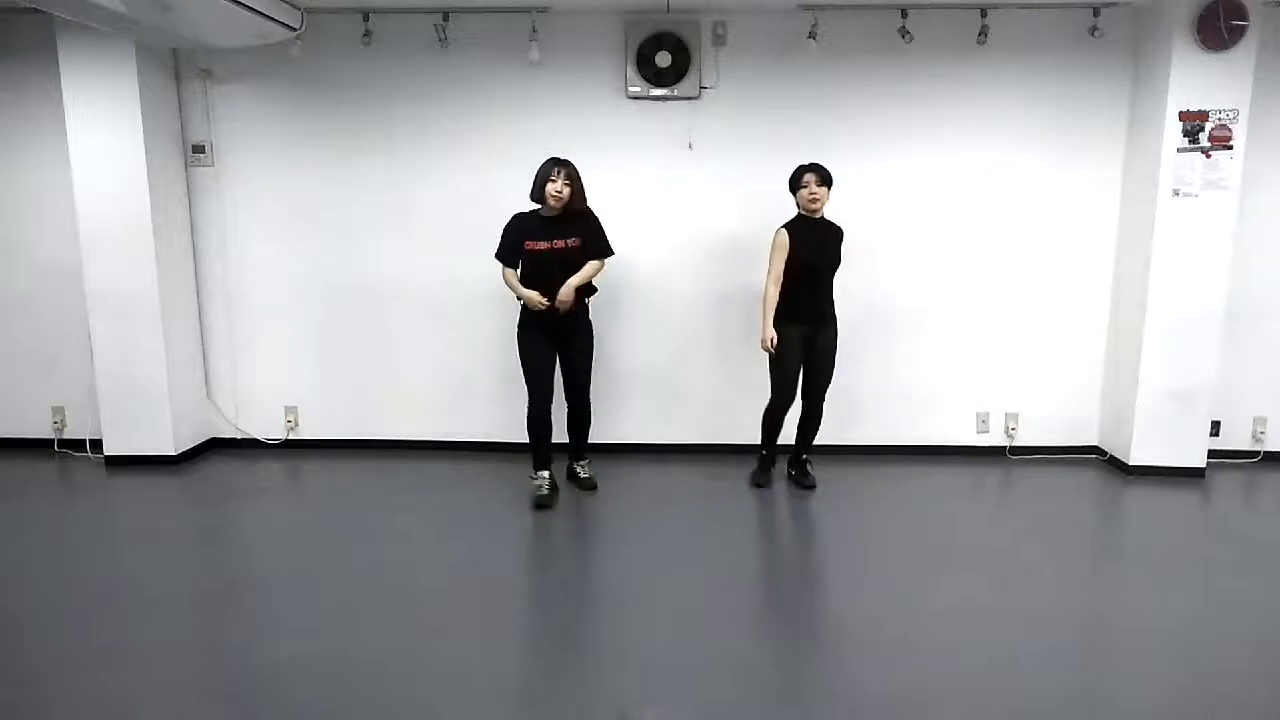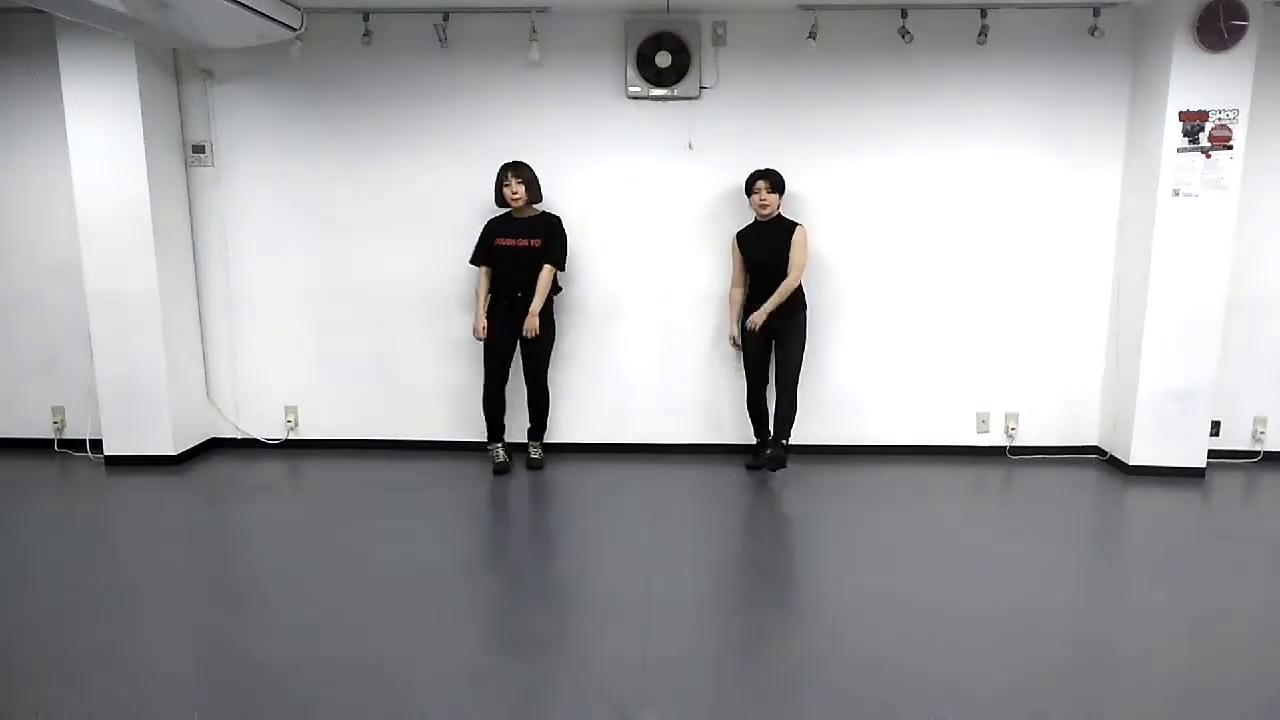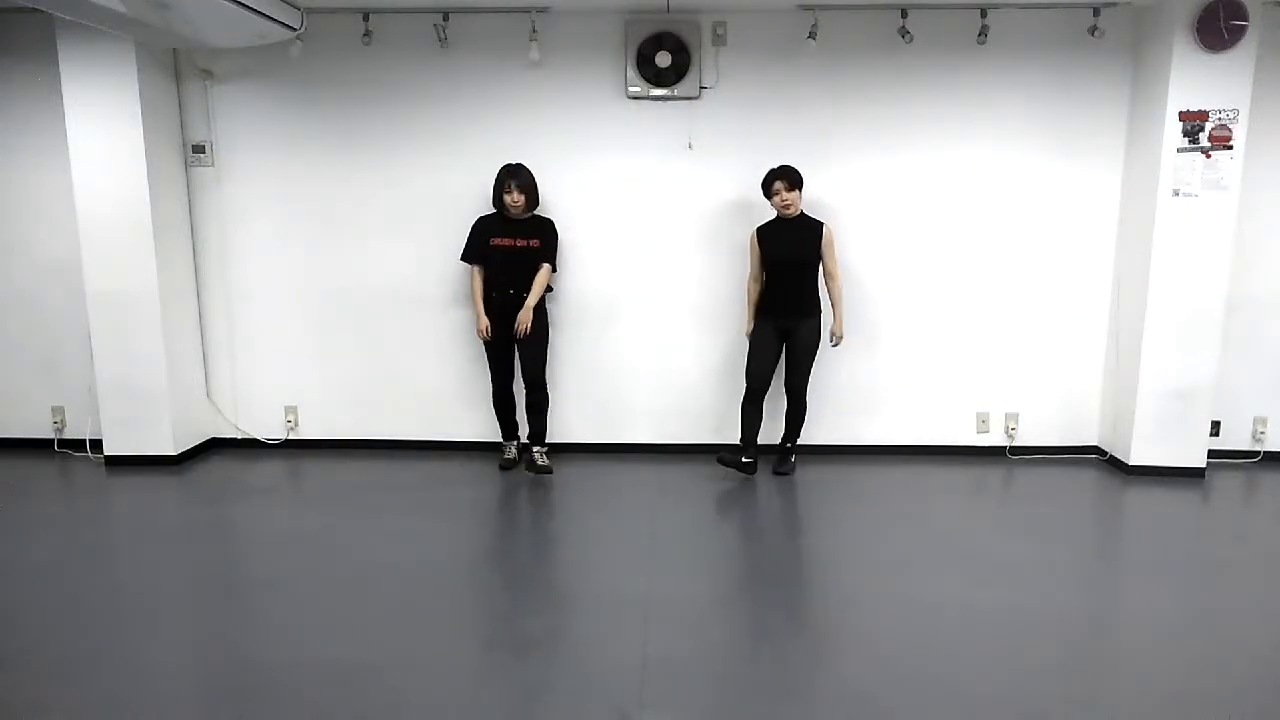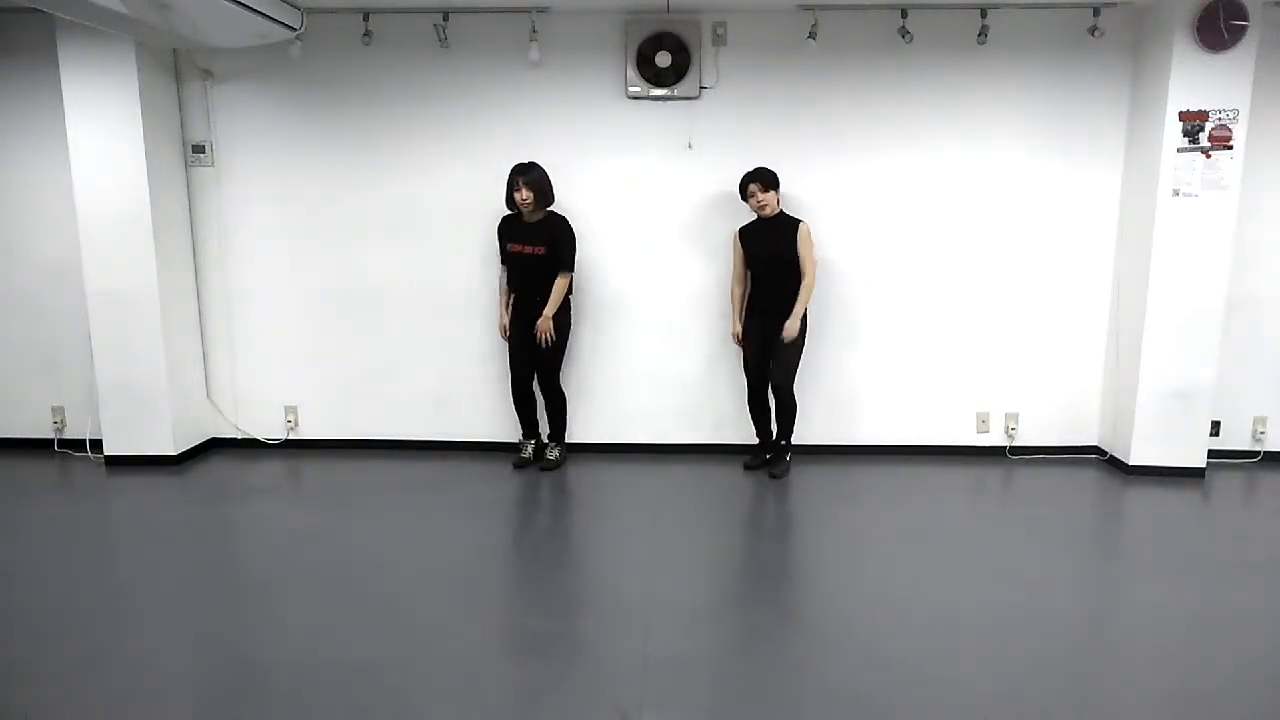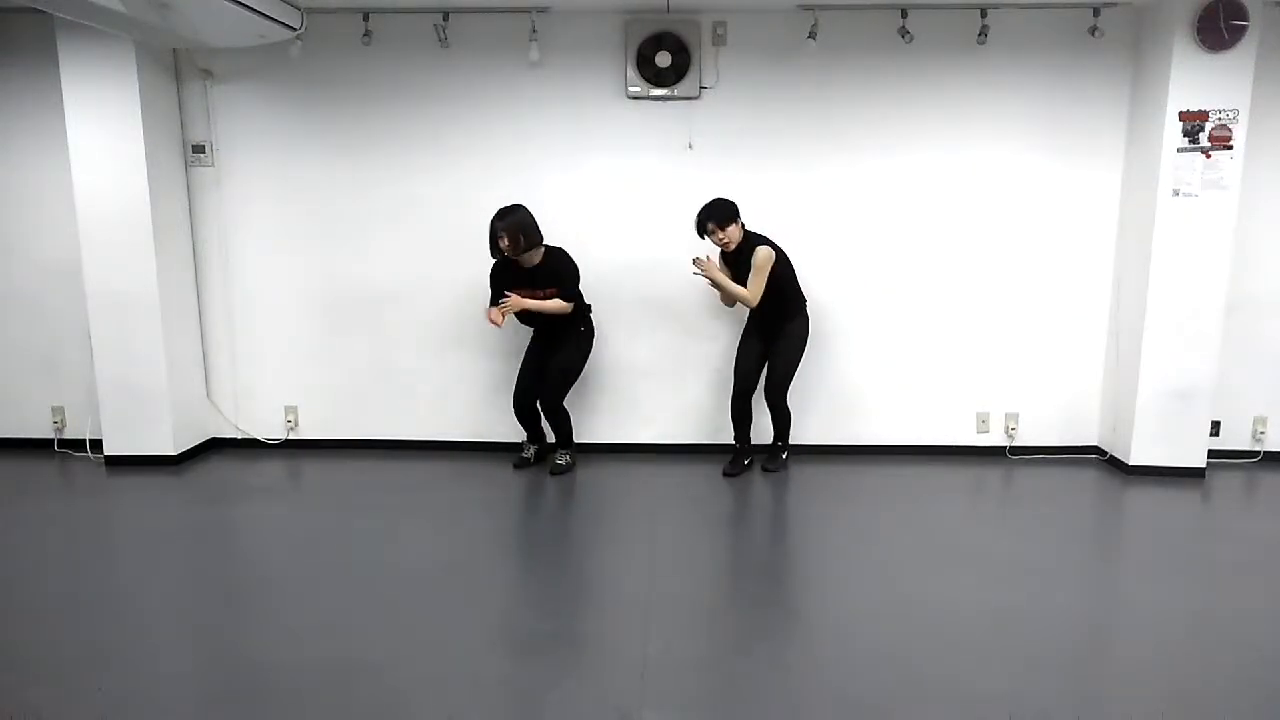
dt=1s
person 1, frame 1
left shoulder: (583, 219)
right shoulder: (521, 224)
left elbow: (597, 260)
right elbow: (508, 269)
left wrist: (571, 284)
right wrist: (523, 292)
left hip: (575, 318)
right hip: (534, 323)
left knee: (578, 396)
right knee: (540, 398)
left ankle: (578, 463)
right ankle: (542, 475)
person 1, frame 2
left shoulder: (550, 224)
right shoulder: (494, 227)
left elbow: (549, 270)
right elbow: (484, 272)
left wrist: (534, 313)
right wrist: (480, 314)
left hip: (537, 312)
right hip: (501, 312)
left knee: (536, 380)
right knee: (494, 380)
left ankle: (535, 443)
right ankle: (496, 445)
person 1, frame 3
left shoulder: (544, 227)
right shoulder: (485, 226)
left elbow: (545, 269)
right elbow: (477, 271)
left wrist: (528, 309)
right wrist: (480, 314)
left hip: (531, 310)
right hip: (495, 311)
left knee: (535, 377)
right knee: (501, 381)
left ankle: (537, 449)
right ankle: (510, 442)
person 1, frame 4
left shoulder: (557, 226)
right shoulder: (507, 226)
left elbow: (564, 275)
right elbow: (506, 271)
left wrist: (548, 316)
right wrist: (504, 312)
left hip: (552, 314)
right hip: (521, 312)
left knee: (548, 380)
right knee: (519, 380)
left ankle: (556, 444)
right ankle: (530, 440)
person 1, frame 5
left shoulder: (558, 260)
right shoulder: (503, 269)
left elbow: (567, 305)
right elbow: (498, 305)
left wrist: (525, 303)
right wrist: (496, 314)
left hip: (575, 335)
right hip: (543, 336)
left knee: (550, 397)
right knee: (522, 398)
left ankle: (565, 449)
right ankle: (536, 443)
person 2, frame 1
left shoulder: (835, 233)
right shoulder: (787, 233)
right elbow: (774, 282)
right wrist: (768, 326)
left hip: (825, 326)
right hip: (790, 326)
left knee: (815, 399)
right knee: (783, 396)
left ankle: (799, 462)
right ankle: (765, 458)
person 2, frame 2
left shoulder: (795, 231)
right shoulder: (742, 237)
left elbow: (793, 279)
right elbow: (738, 284)
left wrist: (764, 312)
right wrist: (734, 324)
left hip: (790, 318)
right hip: (754, 317)
left knee: (786, 383)
right knee: (755, 385)
left ankle: (780, 444)
right ankle: (762, 443)
person 2, frame 3
left shoulder: (819, 231)
right shoulder: (761, 234)
left elbow: (831, 277)
right elbow: (755, 280)
left wrist: (838, 319)
right wrist: (751, 320)
left hip: (805, 321)
right hip: (768, 319)
left knee: (796, 388)
right knee: (755, 384)
left ankle: (788, 449)
right ankle: (747, 453)
person 2, frame 4
left shoulder: (797, 228)
right shoulder: (743, 234)
left elbow: (808, 277)
right elbow: (739, 281)
left wrist: (796, 317)
right wrist: (736, 321)
left hip: (787, 320)
right hip: (755, 320)
left knee: (781, 385)
right knee: (755, 388)
left ankle: (783, 449)
right ankle: (765, 445)
person 2, frame 5
left shoulder: (762, 250)
right shoulder: (727, 255)
left elbow: (751, 299)
right elbow: (730, 301)
left wrist: (718, 276)
right wrist: (714, 279)
left hip: (791, 324)
right hip: (759, 324)
left knee: (775, 392)
right knee: (741, 389)
left ankle: (780, 447)
right ankle: (743, 451)
